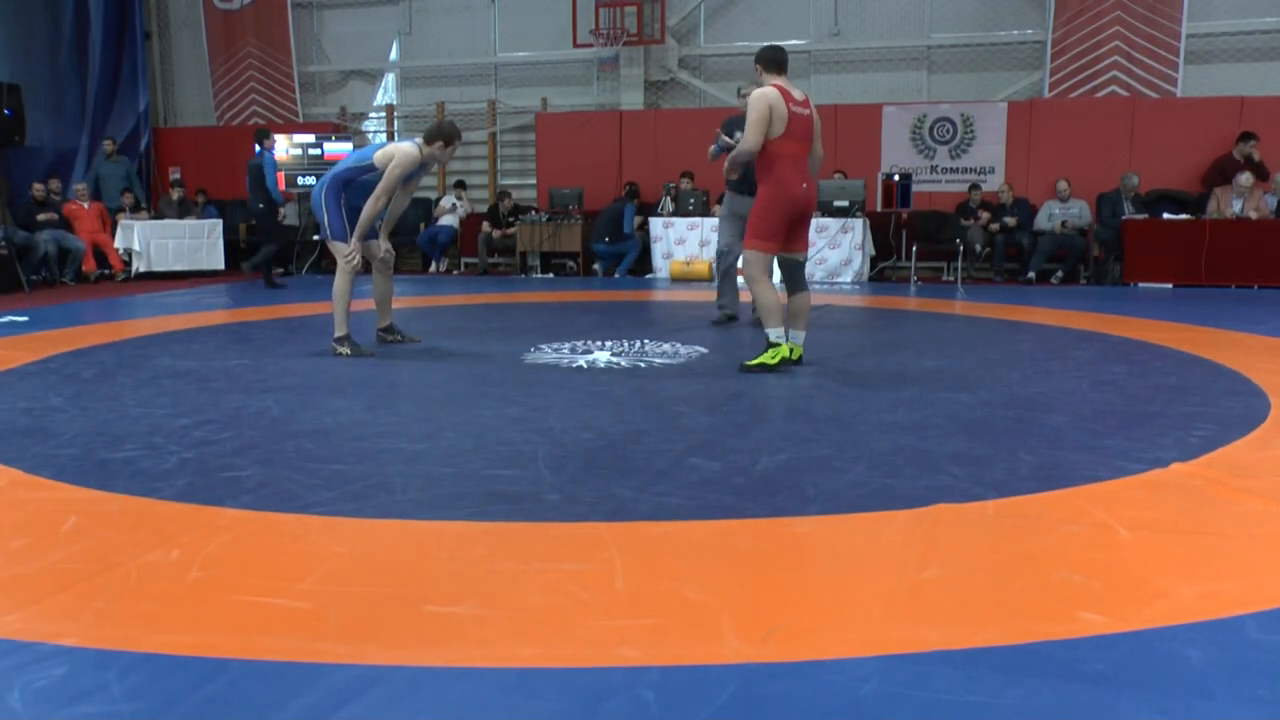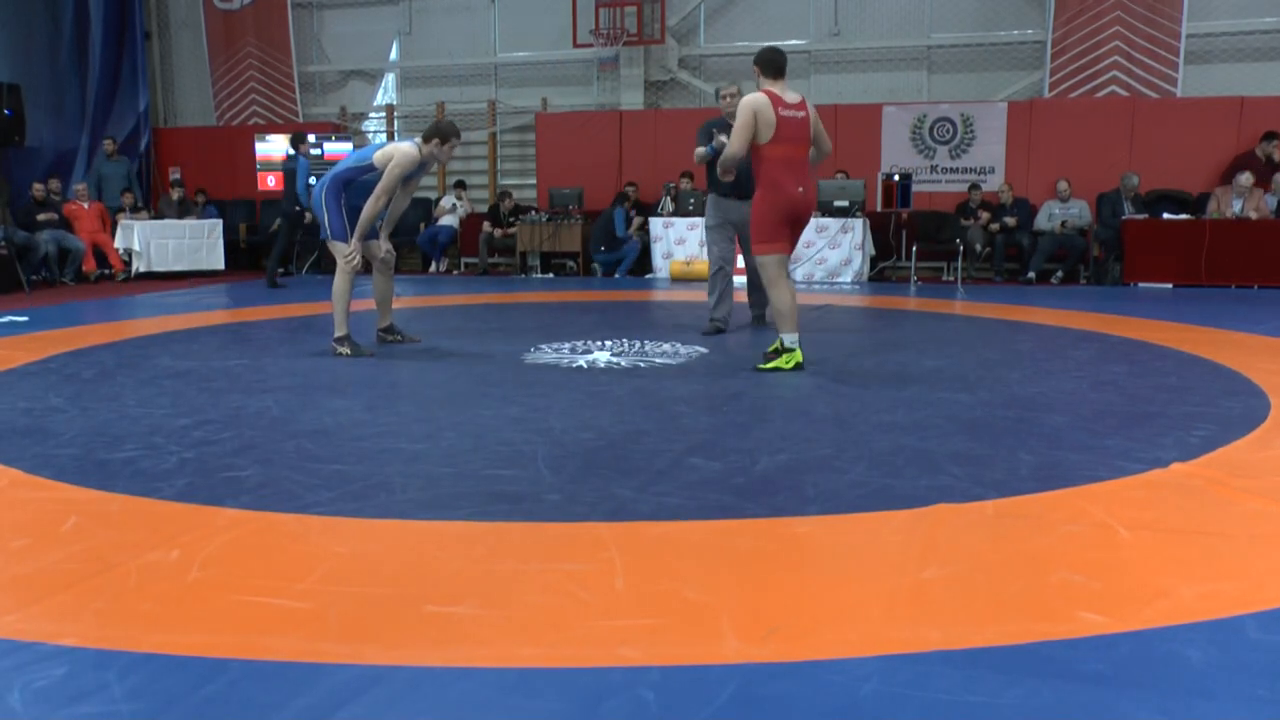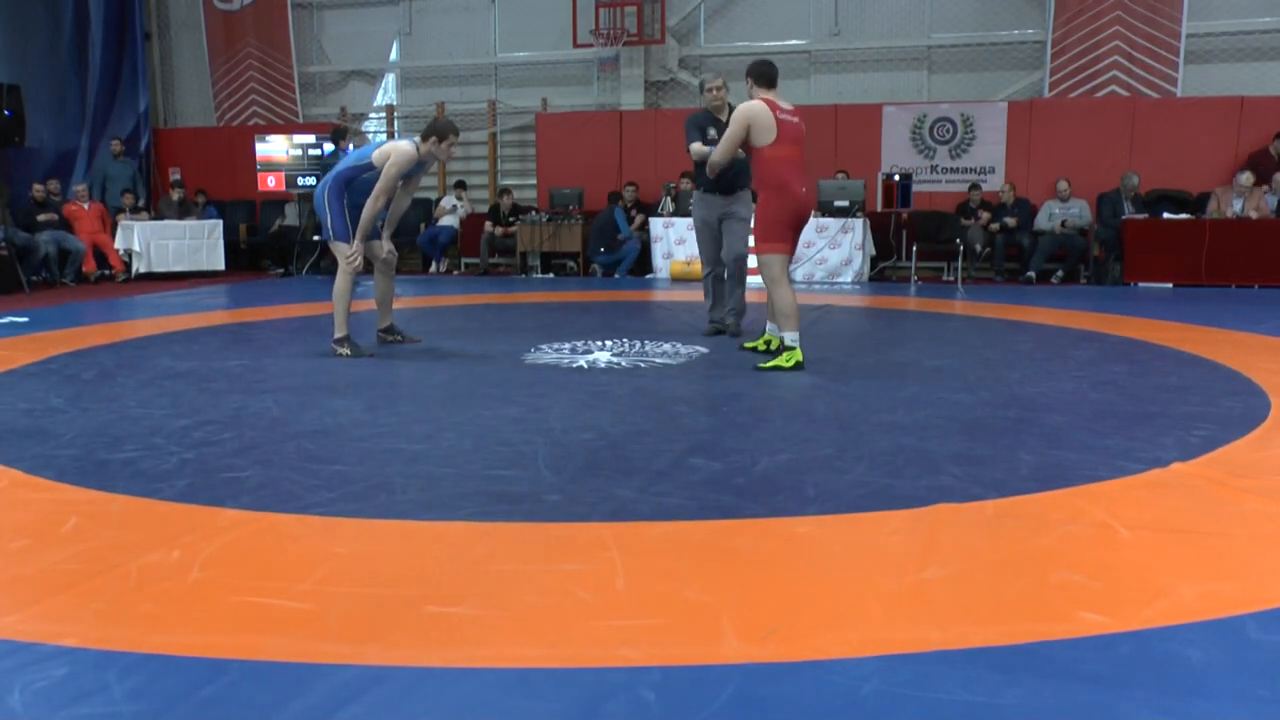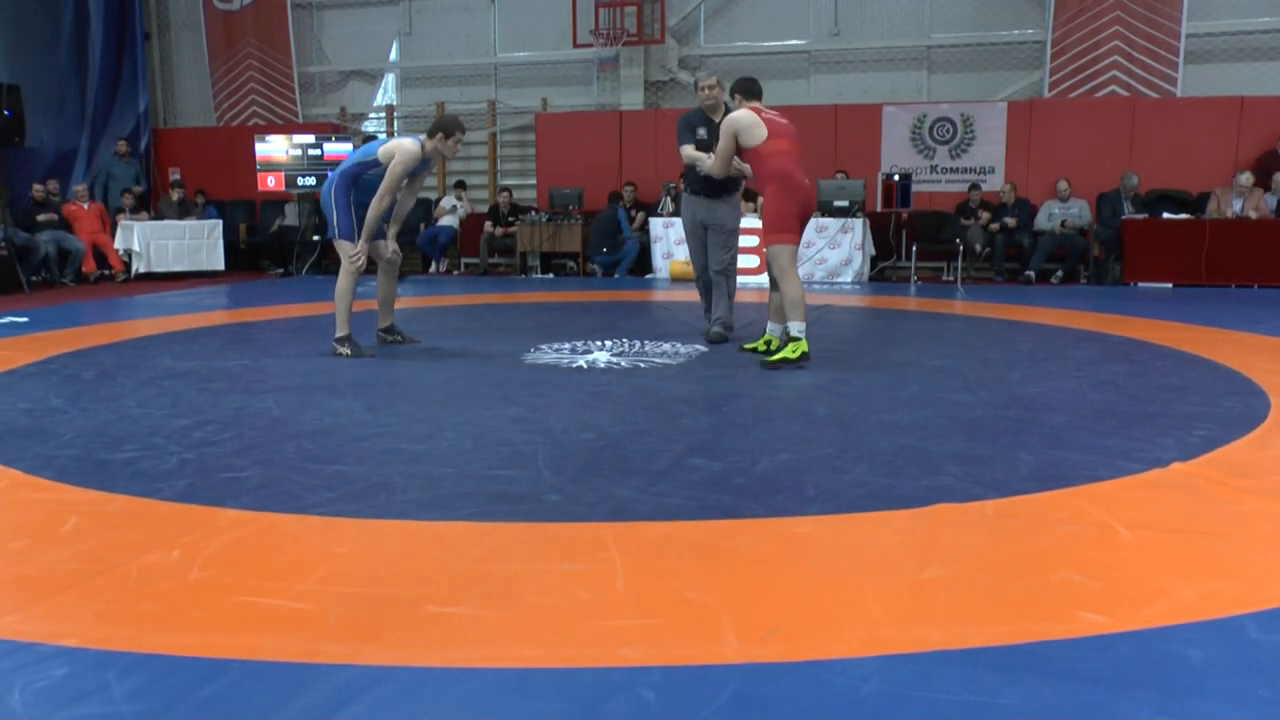
dt=0.3s
person 1, frame 1
left shoulder: (763, 96)
right shoulder: (807, 103)
left elbow: (751, 145)
right elbow: (817, 154)
left wrist: (731, 161)
left hip: (775, 194)
right hip: (804, 193)
left knee: (755, 272)
right knee: (795, 274)
left ankle: (776, 348)
right ankle: (795, 347)
person 1, frame 2
left shoulder: (753, 102)
right shoulder: (805, 106)
left elbow: (734, 151)
right elbow: (825, 149)
left wrist: (723, 167)
left hip: (773, 196)
right hip: (804, 195)
left knee: (772, 276)
right knee: (778, 270)
left ankle: (791, 352)
right ankle: (787, 339)
person 1, frame 3
left shoulder: (749, 110)
right shoulder: (793, 114)
left elbow: (720, 157)
left wrist: (710, 169)
left hip: (776, 198)
right hip: (802, 197)
left knee: (775, 276)
right knee: (778, 271)
left ankle: (792, 351)
right ankle: (772, 337)
person 1, frame 4
left shoulder: (735, 119)
right shoulder: (782, 121)
left elbow: (719, 171)
left wrist: (706, 165)
right wrist: (741, 165)
left hip: (783, 195)
right hip: (803, 193)
left knee: (785, 269)
right knee: (776, 267)
left ankle: (797, 342)
right ankle: (771, 337)
person 2, frame 1
right shoulder: (731, 124)
right elbow: (711, 155)
right wrist: (720, 146)
right hip: (734, 198)
right knee: (725, 251)
left ankle: (760, 308)
right ankle: (728, 308)
person 2, frame 2
right shoulder: (710, 127)
right elbow: (698, 157)
right wrist: (713, 147)
left hip: (751, 204)
right hip: (720, 204)
left knee: (755, 262)
right knee: (720, 263)
left ankle: (758, 307)
right ankle: (718, 318)
person 2, frame 3
right shoulder: (696, 121)
right elbow: (695, 152)
left hip: (738, 198)
right hip: (706, 200)
left knee: (736, 255)
right knee: (711, 264)
left ankle: (734, 313)
right ankle: (716, 318)
person 2, frame 4
right shoulder: (689, 120)
right elbow: (687, 155)
left hip: (725, 202)
right hip: (692, 202)
left knee: (721, 266)
right knee: (701, 267)
left ankle: (721, 323)
right ankle: (715, 315)
person 3, frame 1
left shoulder: (425, 161)
right shoulder: (409, 154)
left elbow: (402, 197)
right elbow: (379, 198)
left wrist: (383, 236)
right wrist: (356, 240)
left hip: (352, 200)
right hip: (331, 194)
left knee: (384, 259)
right knee: (349, 262)
left ankle: (385, 328)
right ankle: (340, 339)
person 3, frame 2
left shoulder: (426, 160)
right shoulder: (409, 155)
left elbow: (402, 198)
right elbow: (378, 198)
left wrist: (384, 236)
right wrist: (356, 241)
right hip: (331, 194)
left knee: (385, 259)
right knee: (349, 262)
left ankle: (385, 328)
right ankle: (340, 339)
person 3, frame 3
left shoulder: (426, 160)
right shoulder: (406, 153)
left elbow: (404, 197)
right elbow: (378, 198)
left wrist: (386, 236)
right wrist: (360, 241)
left hip: (354, 200)
right hip: (333, 194)
left knee: (386, 260)
right knee: (351, 263)
left ankle: (386, 329)
right ankle: (340, 339)
person 3, frame 4
left shoulder: (430, 158)
right shoulder: (410, 151)
left elbow: (407, 197)
right elbow: (383, 197)
left wrist: (391, 237)
right wrist: (364, 241)
left hip: (360, 198)
right hip: (340, 192)
left knee: (390, 260)
right knee: (353, 262)
left ankle: (385, 329)
right ankle: (341, 339)
